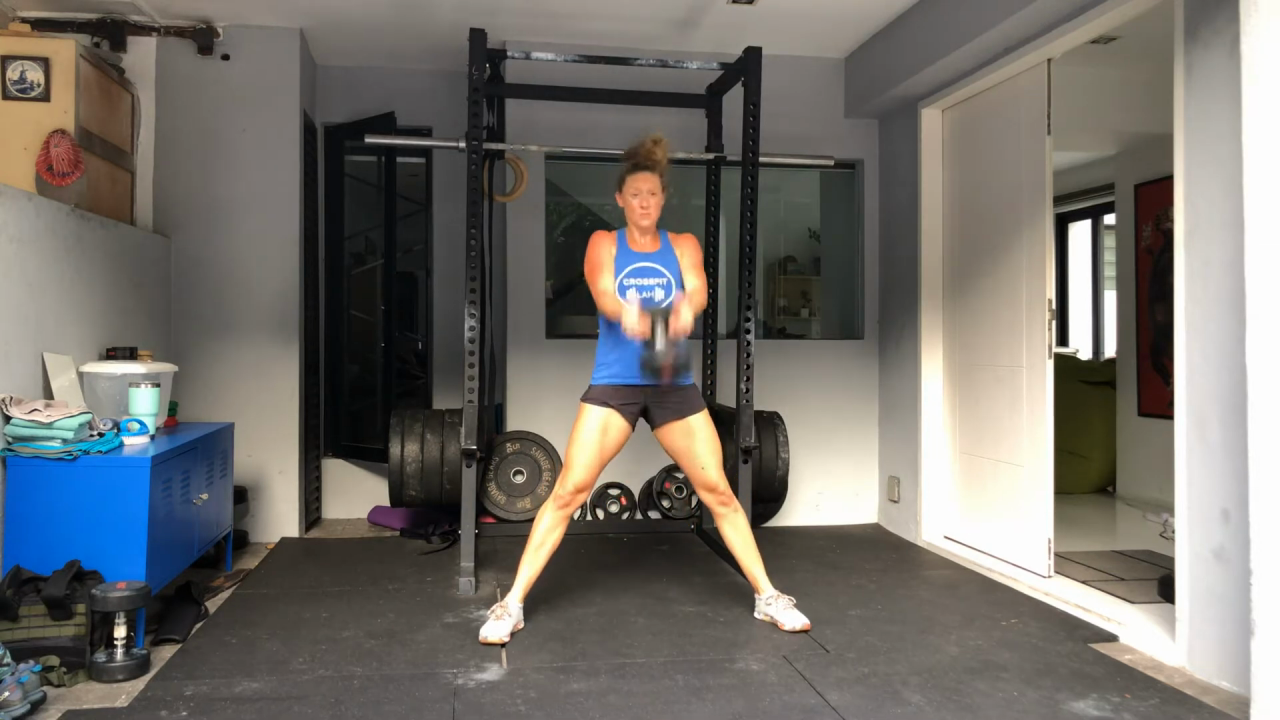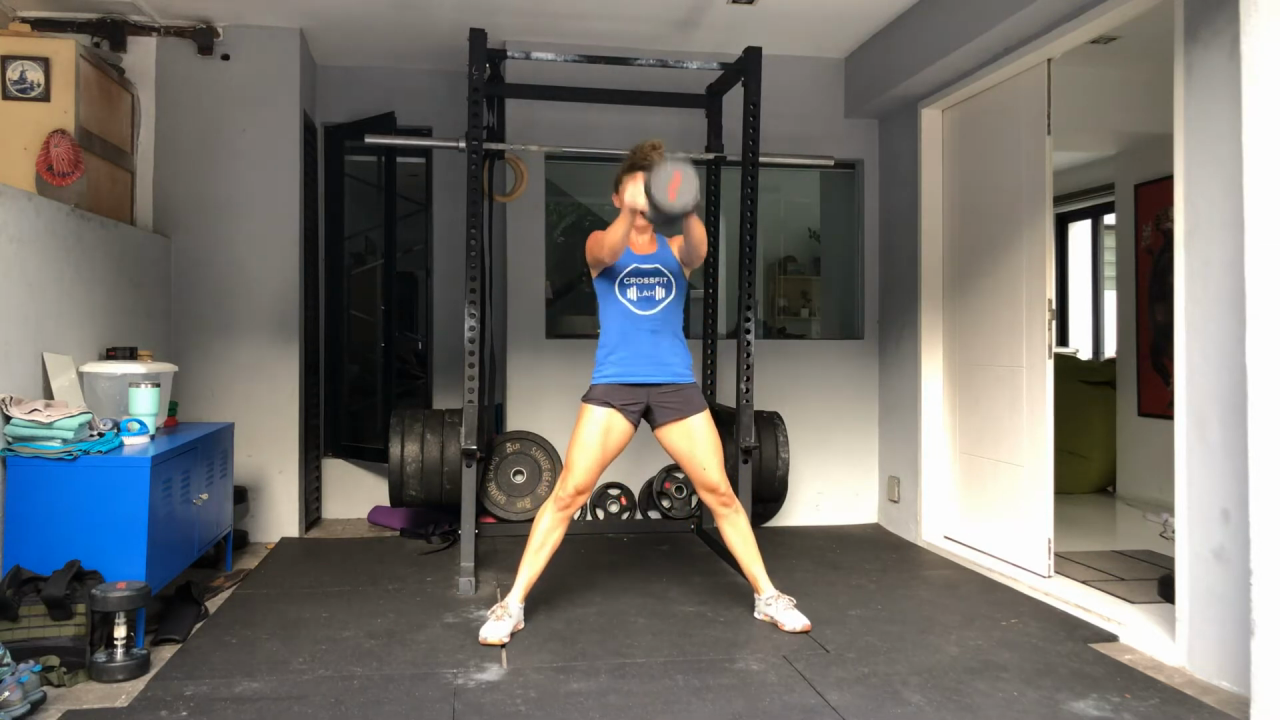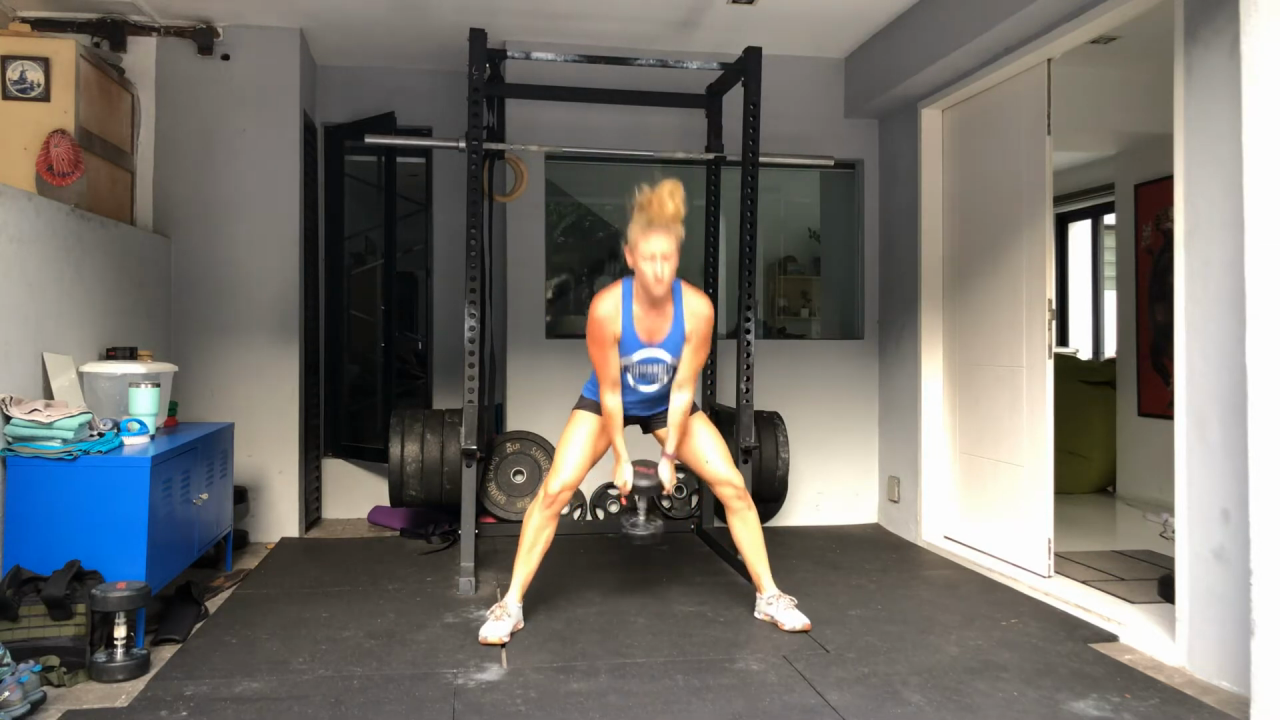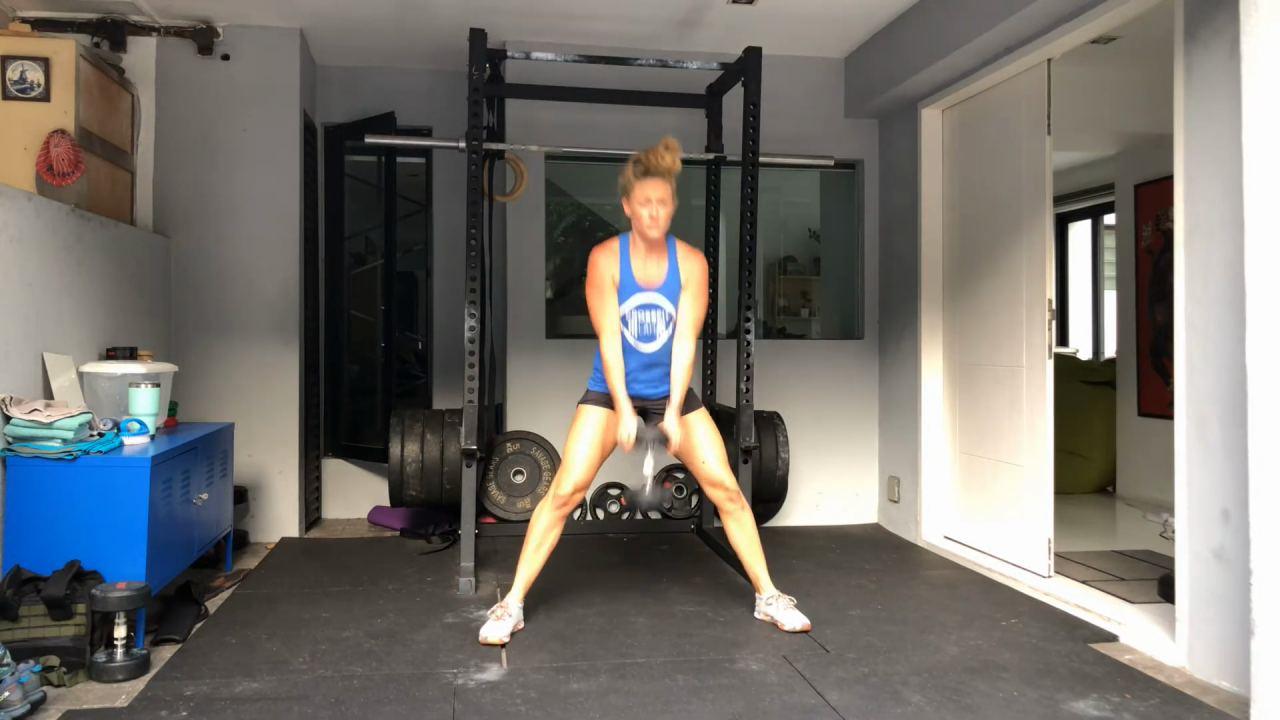
dt=0.5s
person 1, frame 1
left shoulder: (683, 246)
right shoulder: (604, 244)
left elbow: (700, 292)
right elbow: (602, 295)
left wrist: (686, 306)
right wrist: (624, 309)
left hip: (673, 385)
right hip: (613, 385)
left knee: (719, 493)
right knee: (567, 493)
left ankle: (767, 596)
right ankle: (512, 603)
person 1, frame 2
left shoulder: (675, 247)
right shoulder: (603, 242)
left elbow: (698, 250)
right elbow: (608, 252)
left wrist: (687, 211)
right wrist: (629, 214)
left hip: (675, 383)
right hip: (615, 383)
left knee: (719, 494)
right knee: (568, 494)
left ankle: (768, 596)
right ankle: (512, 603)
person 1, frame 3
left shoulder: (697, 308)
right shoulder: (607, 307)
left elbow: (684, 386)
right elbow: (610, 389)
left wrist: (670, 453)
right wrist: (621, 456)
left hip: (667, 405)
right hip: (605, 403)
left knee: (732, 485)
right knee: (555, 489)
left ankle: (769, 595)
right ankle: (511, 604)
person 1, frame 4
left shoulder: (691, 261)
right shoulder: (605, 258)
left elbow: (687, 339)
right elbow: (608, 338)
left wrist: (676, 410)
right wrist: (623, 410)
left hip: (670, 388)
right hip: (610, 389)
left knee: (725, 488)
right knee: (565, 491)
left ankle: (768, 595)
right ankle: (512, 604)
